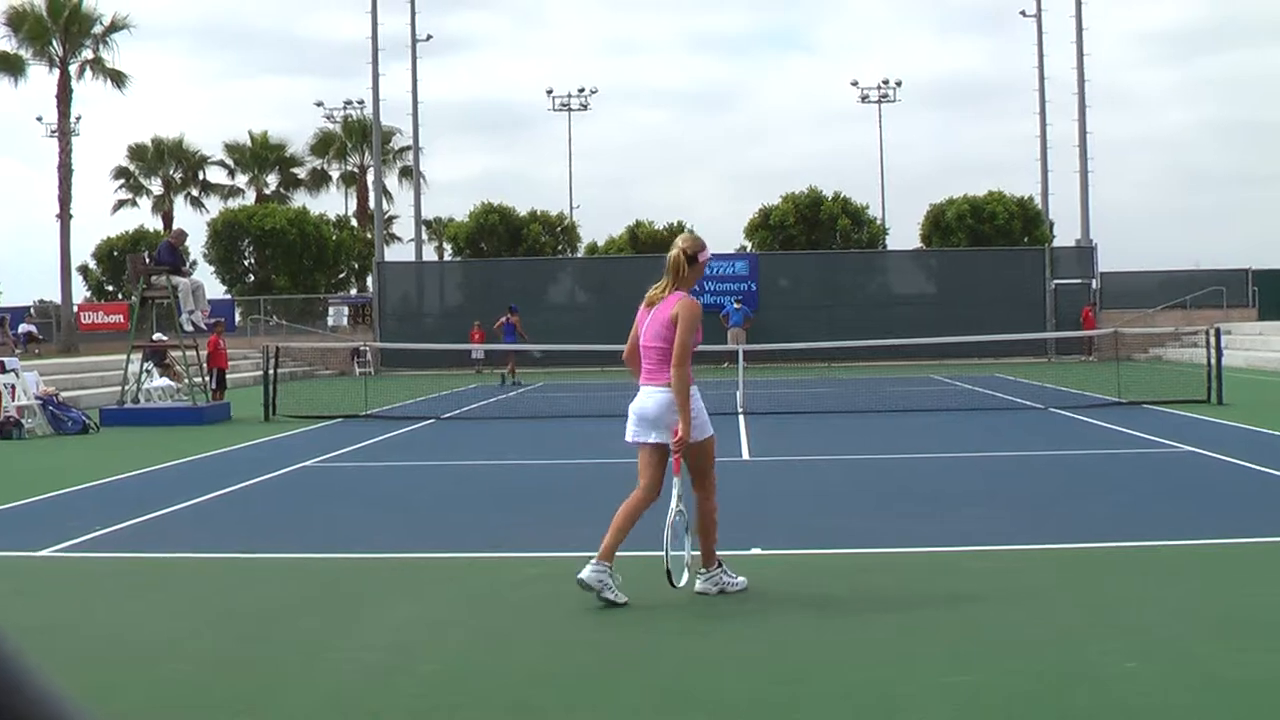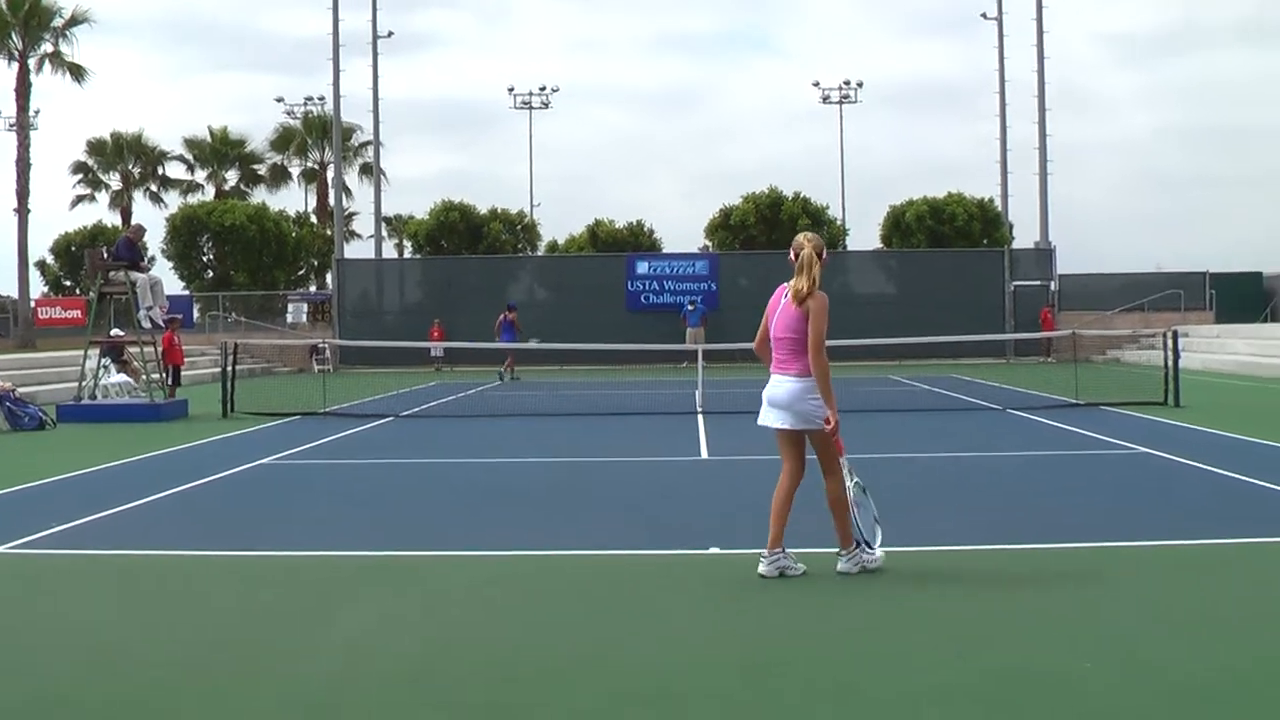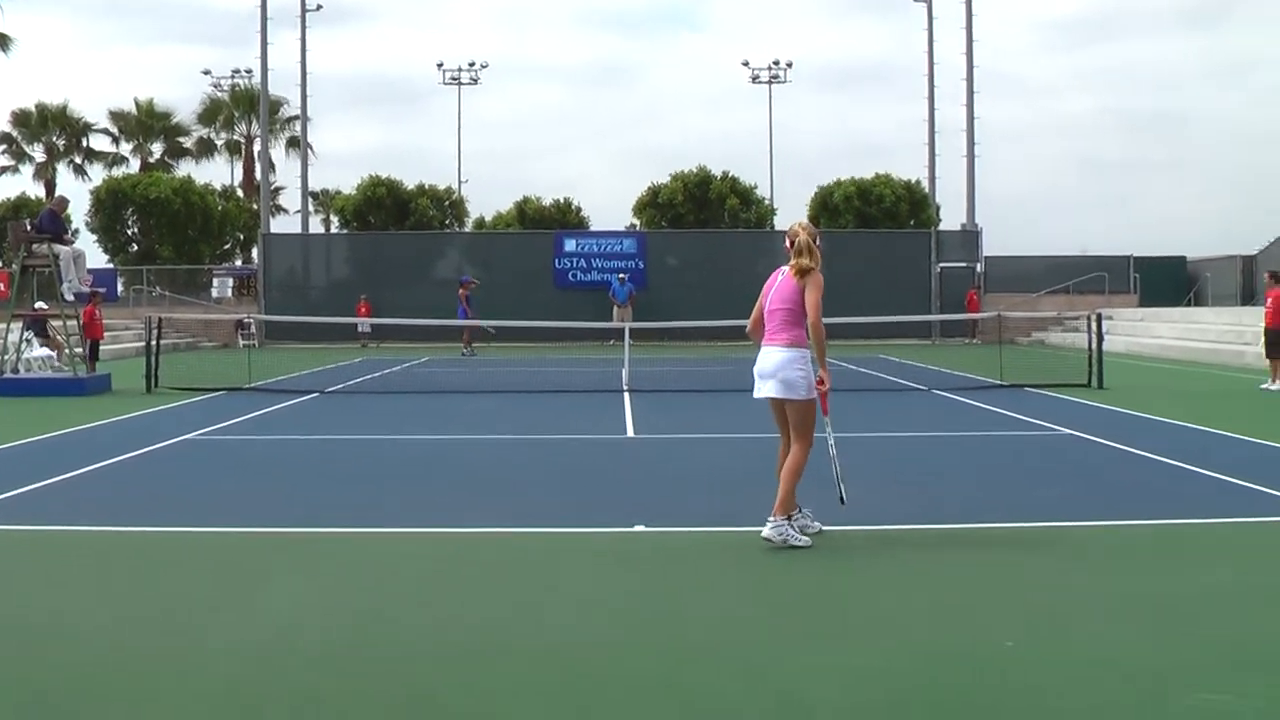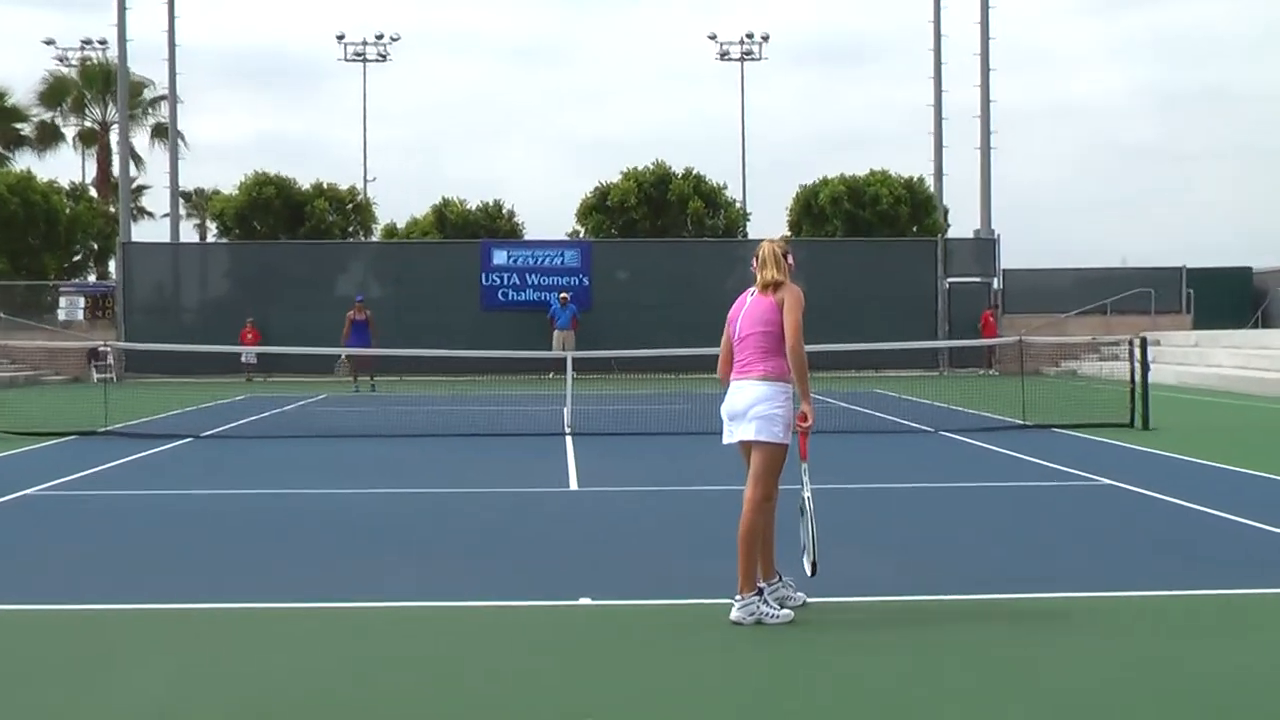
dt=1s
person 1, frame 1
left shoulder: (650, 301)
right shoulder: (688, 305)
left elbow: (630, 356)
right elbow: (679, 368)
right wrist: (684, 421)
left hip: (644, 401)
right hip: (675, 402)
left knee: (646, 491)
right knee: (704, 488)
left ankle: (600, 564)
right ankle: (710, 570)
person 1, frame 2
left shoulder: (778, 295)
right shoulder: (816, 299)
left elbow: (760, 346)
right elbow: (817, 358)
right wrist: (829, 406)
left hip: (777, 388)
right hip: (805, 390)
left knee: (791, 472)
right knee: (834, 470)
left ankle: (773, 553)
right ankle: (849, 552)
person 1, frame 3
left shoulder: (776, 276)
right shoulder: (811, 275)
left elbow: (752, 328)
right elbow: (814, 322)
right wrist: (823, 367)
left hip: (767, 360)
right hip: (792, 361)
left knee: (789, 441)
right knee: (801, 445)
left ankle: (792, 513)
person 1, frame 4
left shoulder: (741, 301)
right shoulder: (789, 291)
left elbow: (723, 369)
right elbow: (793, 345)
right wrist: (806, 400)
left hip: (737, 395)
right hip: (768, 395)
left knee: (767, 494)
right knee: (757, 498)
left ankle: (770, 582)
right ankle: (747, 598)
